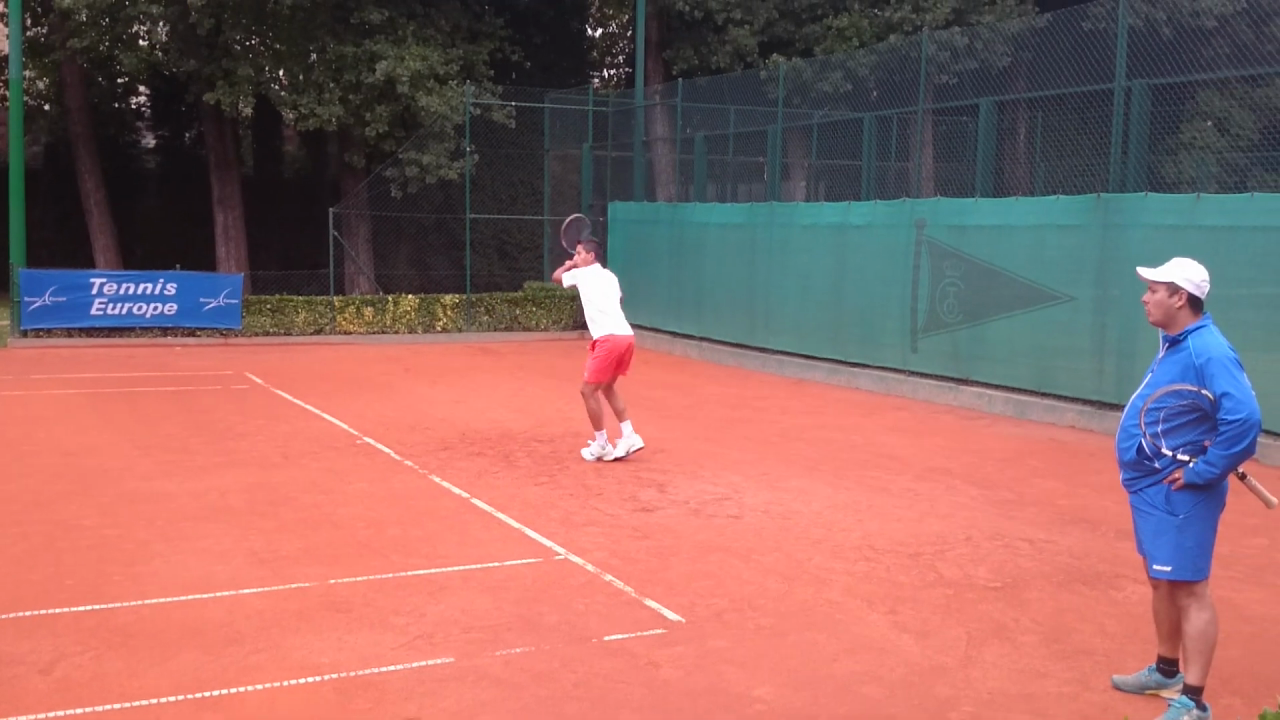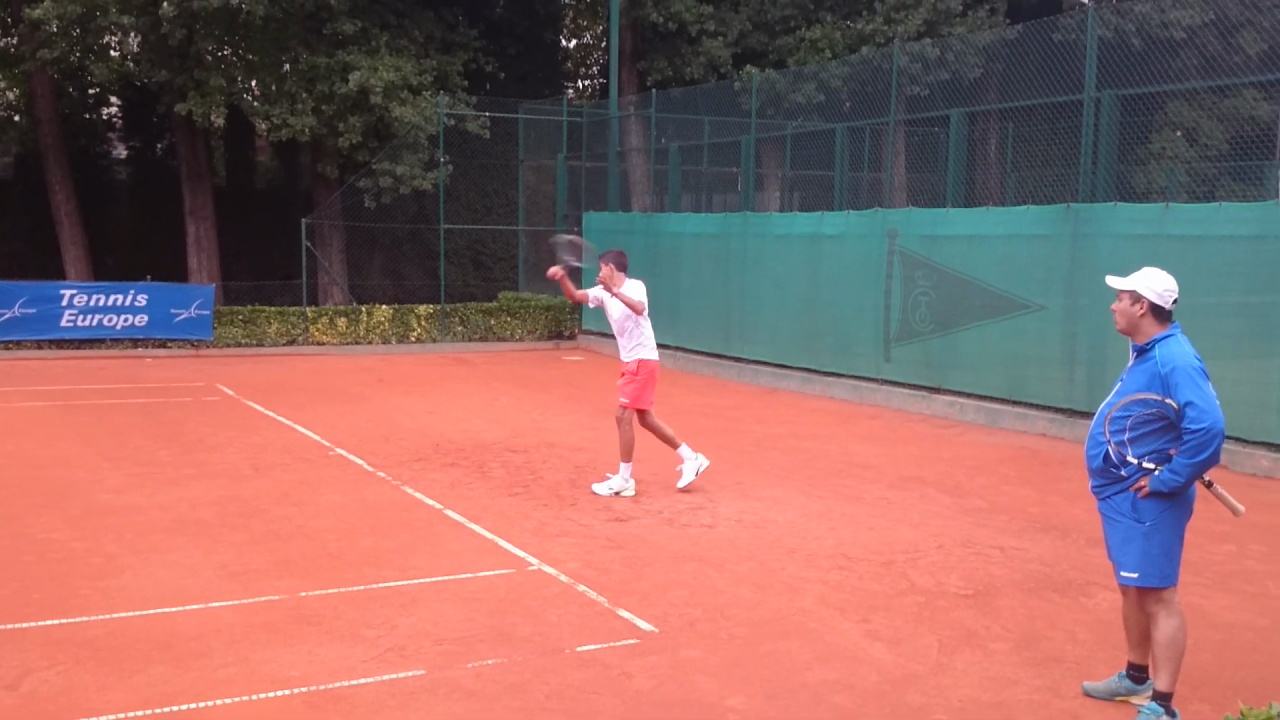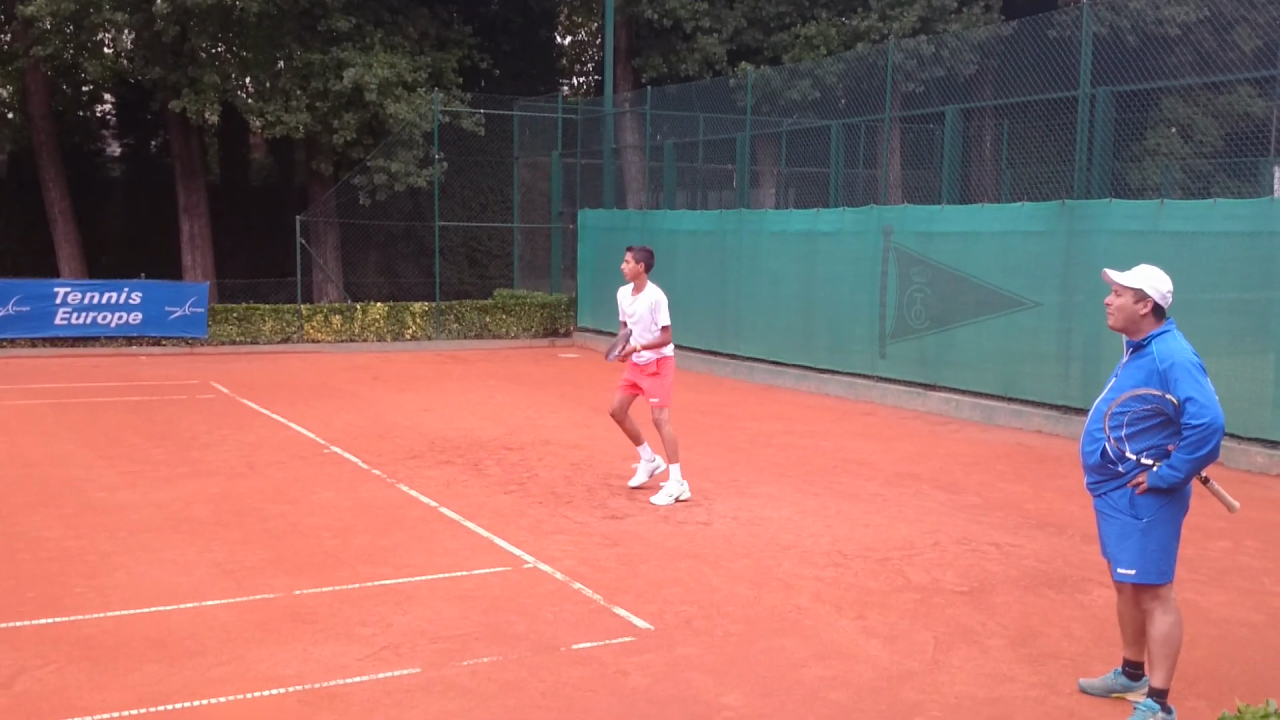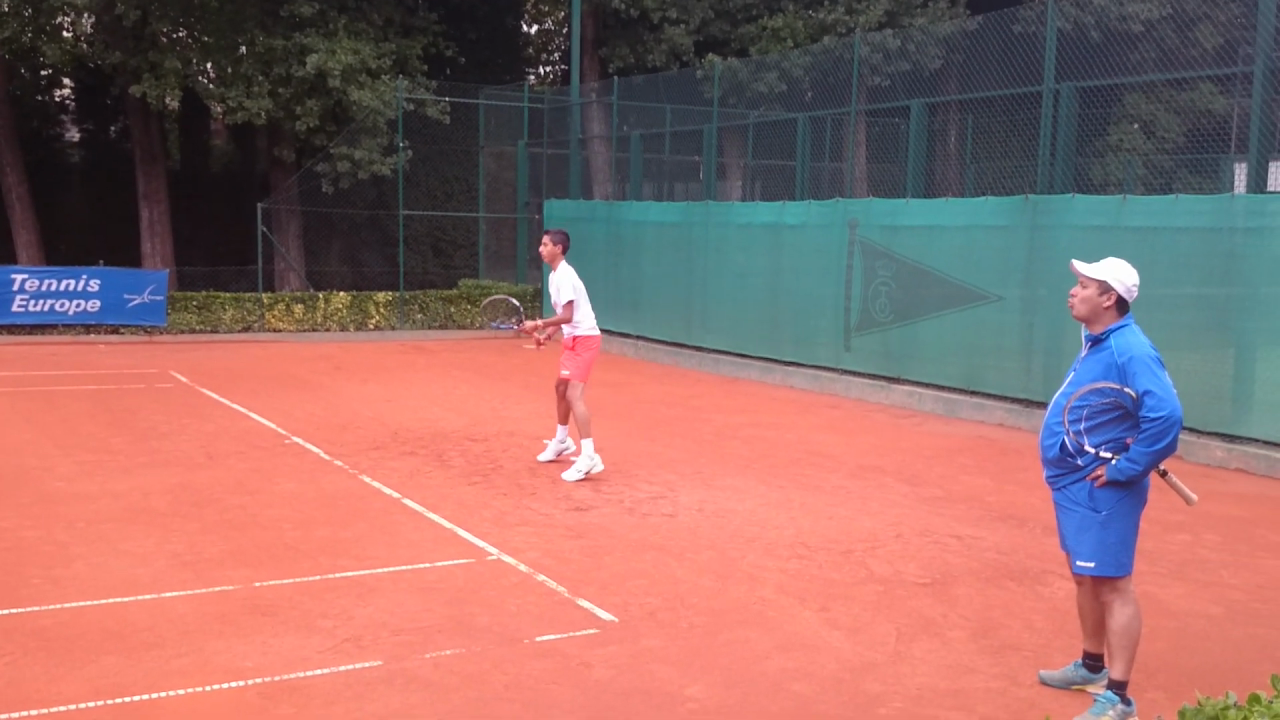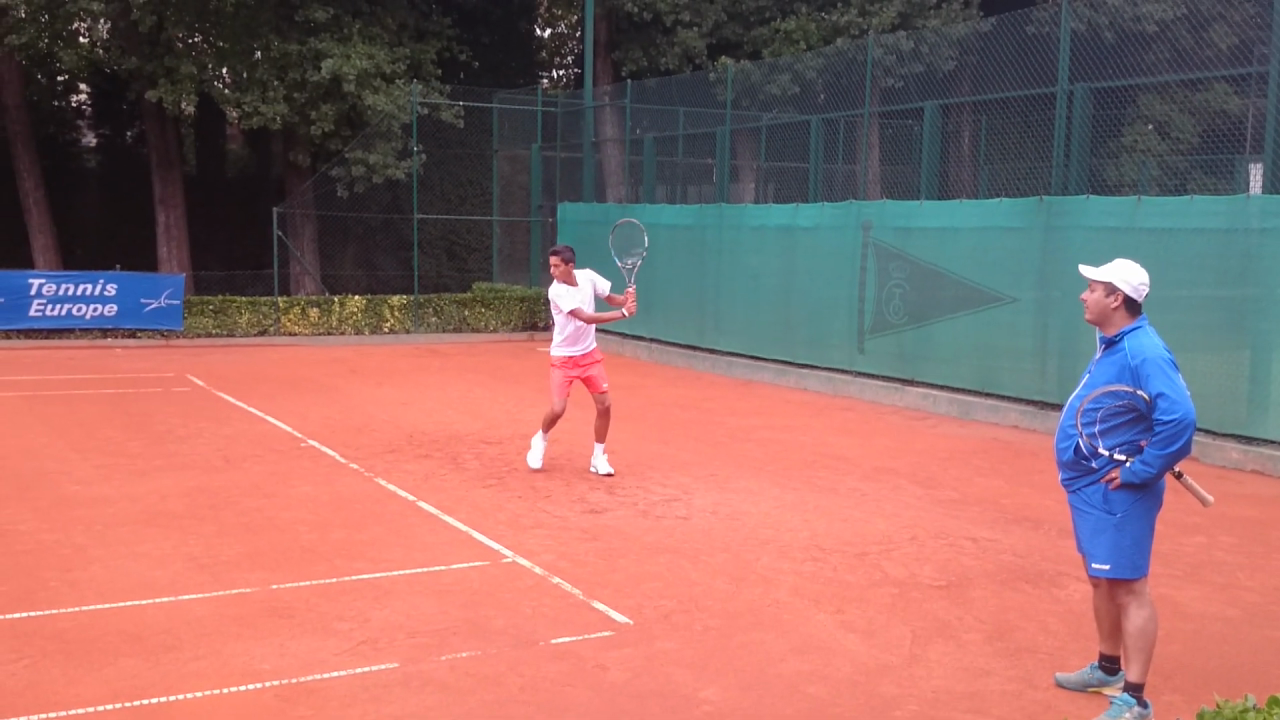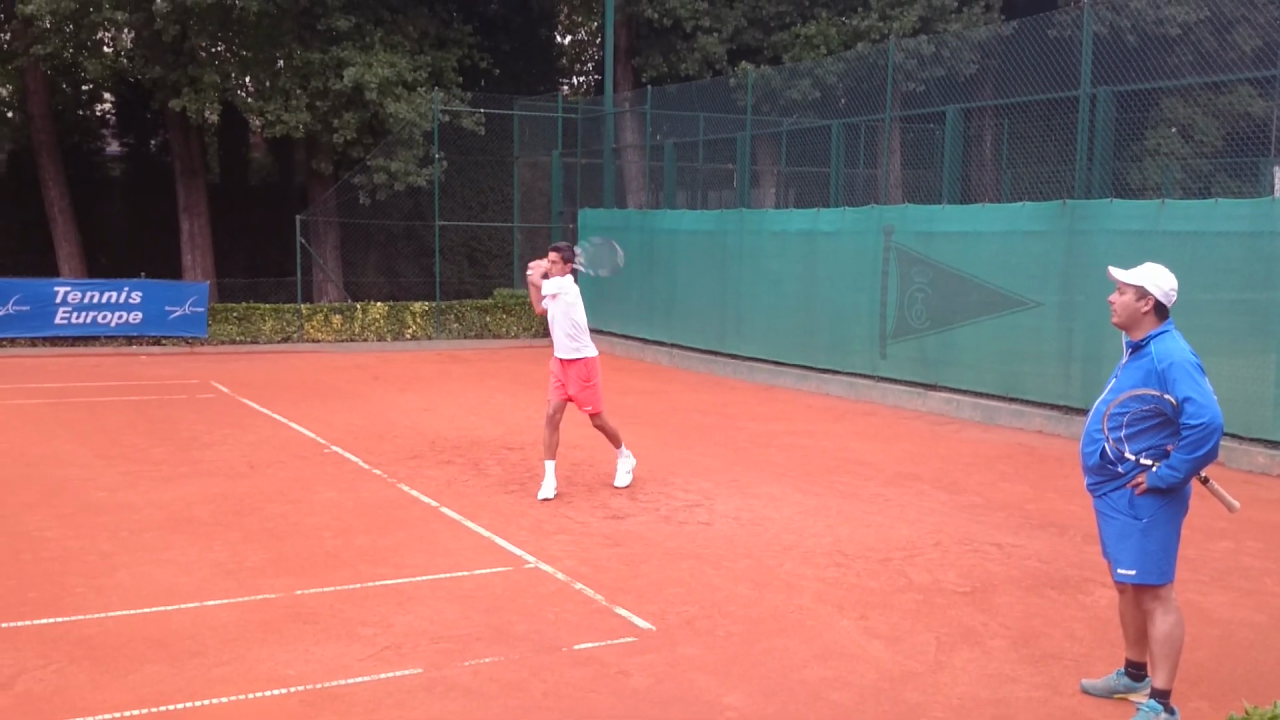
dt=0.7s
person 1, frame 1
left shoulder: (1208, 351)
right shoulder: (1173, 345)
left elbow: (1244, 418)
left wrist: (1201, 472)
left hip: (1178, 495)
right hip: (1151, 487)
left knee: (1188, 590)
right knee: (1162, 583)
right ankle: (1166, 671)
person 1, frame 2
left shoulder: (1174, 360)
right shoulder: (1146, 354)
left elbow: (1207, 428)
left wrist: (1167, 480)
left hip: (1146, 501)
right hip: (1122, 495)
left knee: (1158, 597)
right knee: (1132, 591)
right ankle: (1137, 678)
person 1, frame 3
left shoulder: (1172, 356)
right shoulder: (1137, 351)
left elbow: (1207, 424)
left wrist: (1165, 477)
left hip: (1141, 498)
right hip: (1115, 492)
left knee: (1153, 594)
right knee: (1126, 588)
right ankle: (1132, 674)
person 1, frame 4
left shoulder: (1130, 350)
right shoulder: (1095, 344)
left elbow: (1165, 416)
left wrist: (1124, 469)
left hip: (1100, 491)
right hip: (1074, 485)
left knee: (1111, 587)
right knee: (1086, 579)
right ankle: (1092, 667)
person 1, frame 5
left shoulder: (1144, 352)
right shoulder: (1110, 346)
left elbow: (1179, 418)
left wrist: (1139, 472)
left hip: (1116, 494)
right hip: (1090, 487)
left knee: (1128, 589)
right knee: (1102, 582)
right ankle: (1108, 669)
person 1, frame 6
left shoulder: (1170, 357)
right shoulder: (1137, 351)
left elbow: (1206, 423)
left wrist: (1164, 476)
left hip: (1141, 499)
right hip: (1116, 492)
left knee: (1153, 594)
right knee: (1128, 588)
right ankle: (1134, 675)
person 2, frame 1
left shoulder: (581, 274)
right shoulder: (610, 276)
left elbow: (556, 276)
left wrist: (569, 265)
left hip: (608, 339)
right hip: (626, 336)
left knee: (588, 391)
right knee: (607, 387)
left ankle: (601, 445)
right ankle: (629, 437)
person 2, frame 2
left shoulder: (635, 286)
right shoulder: (602, 291)
left elbow: (640, 309)
right elbow: (576, 296)
left wrist: (614, 292)
right wrist: (562, 278)
left hip: (642, 362)
right hip: (631, 362)
left knee: (623, 417)
right knee: (646, 419)
left ankle: (624, 479)
right ankle: (691, 459)
person 2, frame 3
left shoulder: (656, 297)
right shoulder: (622, 293)
left elbow: (666, 338)
left wrist: (637, 347)
right wrist: (623, 350)
left hip: (658, 362)
right hip: (637, 363)
left knee: (660, 419)
right knee: (617, 411)
left ankle: (676, 482)
right ankle: (650, 459)
person 2, frame 4
left shoulder: (564, 275)
right shoulder: (554, 276)
left elbow: (568, 316)
left wrist: (538, 325)
right wrist: (547, 333)
left hip: (584, 338)
right hip: (574, 338)
left knee: (573, 395)
right knee: (561, 388)
left ankle: (589, 457)
right ankle: (562, 440)
person 2, frame 5
left shoulder: (588, 276)
right shoulder: (556, 291)
left elbow: (612, 298)
right elbow: (585, 317)
left wrist: (628, 299)
right wrist: (623, 313)
left hip: (590, 354)
right hip: (563, 357)
left knee: (604, 405)
right knee: (557, 409)
left ankle: (598, 457)
right ankle: (541, 438)
person 2, frame 6
left shoulder: (565, 287)
right shoulder: (557, 290)
left elbow: (537, 280)
right elbow: (539, 308)
left wrist: (536, 271)
right wrist: (537, 271)
left hip: (582, 363)
right hip: (561, 362)
left knee: (597, 420)
right knee: (552, 417)
left ankle: (624, 457)
right ankle: (550, 478)
